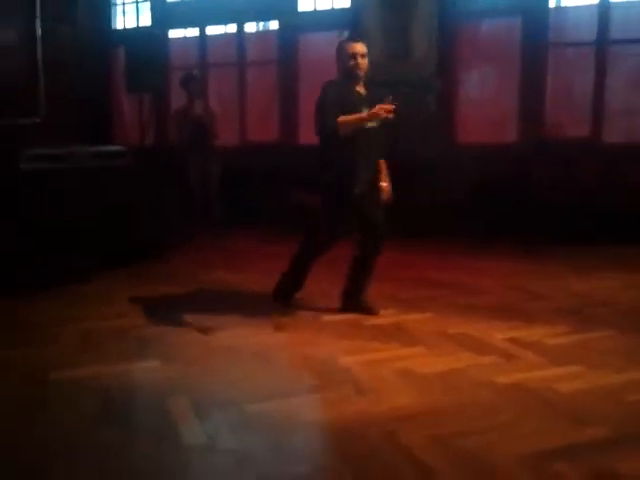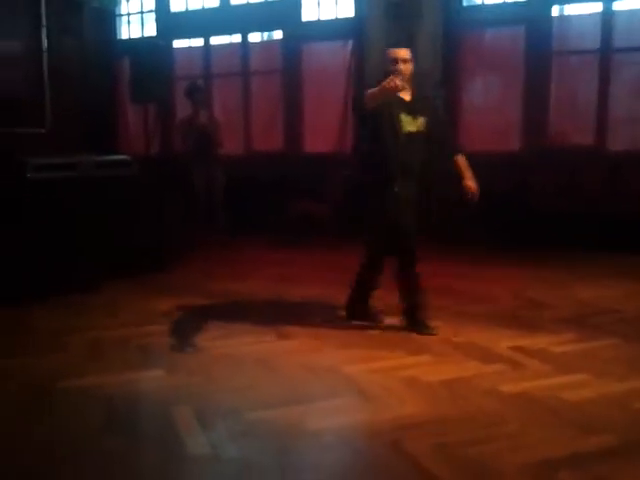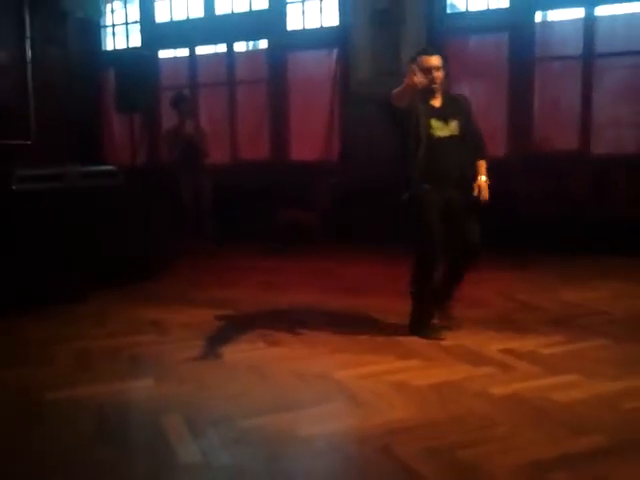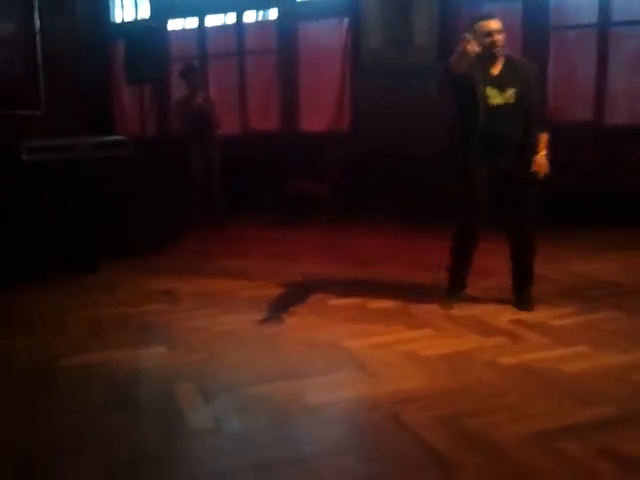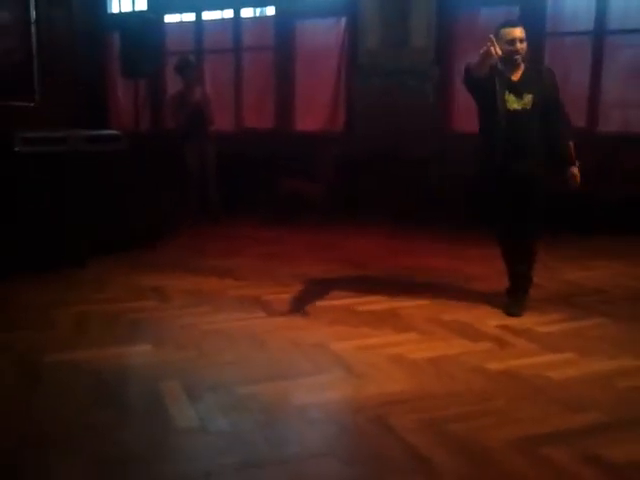
dt=0.3s
person 1, frame 1
left shoulder: (372, 95)
right shoulder: (333, 92)
right elbow: (328, 129)
left wrist: (383, 177)
right wrist: (367, 117)
left hip: (367, 181)
right hip: (342, 182)
left knee: (373, 239)
right knee: (320, 240)
left ankle: (353, 296)
right ankle: (285, 291)
person 1, frame 2
left shoulder: (425, 101)
right shoulder: (381, 100)
left elbow: (444, 139)
right elbow: (363, 104)
left wrist: (466, 175)
right wrist: (384, 89)
left hip: (410, 184)
right hip: (386, 184)
left knee: (380, 247)
right knee: (406, 247)
left ankle: (358, 304)
right ankle: (414, 314)
person 1, frame 3
left shoulder: (459, 104)
right shoulder: (413, 103)
left elbow: (475, 143)
right elbow: (396, 102)
left wrist: (481, 176)
right wrist: (409, 86)
left hip: (457, 190)
right hip: (426, 190)
left knee: (469, 247)
right knee: (429, 253)
left ankle: (441, 300)
right ankle: (422, 319)
person 1, frame 4
left shoulder: (523, 70)
right shoulder: (469, 72)
left elbow: (536, 115)
right elbow: (453, 71)
left wrist: (541, 153)
right wrist: (464, 52)
left hip: (517, 161)
right hip: (479, 162)
left knee: (522, 226)
right knee: (470, 223)
left ankle: (523, 289)
right ankle: (457, 284)
person 1, frame 5
left shoulder: (543, 77)
right shoulder: (488, 77)
left elbow: (559, 121)
right elbow: (472, 75)
left wrist: (570, 161)
right wrist: (485, 57)
left hip: (535, 166)
right hip: (501, 166)
left knee: (527, 230)
right knee: (506, 229)
left ankle: (519, 292)
right ankle: (517, 285)
person 2, frame 1
left shoulder: (207, 110)
right shoulder: (180, 113)
left elbow: (214, 135)
right elbow: (181, 139)
left wrist: (204, 118)
right wrist: (192, 119)
left hip: (208, 155)
right hip: (192, 156)
left knee: (212, 193)
right knee: (196, 193)
person 2, frame 2
left shoulder: (212, 120)
right shoulder: (185, 123)
left elbow: (218, 144)
right elbow: (184, 149)
left wrist: (208, 128)
right wrist: (196, 129)
left hip: (213, 164)
right hip: (196, 166)
left knee: (217, 201)
right knee: (202, 202)
person 2, frame 3
left shoulder: (198, 129)
right shoulder: (171, 133)
left elbow: (205, 154)
right elbow: (171, 159)
left wrist: (195, 137)
right wrist: (183, 138)
left hip: (200, 173)
right hip: (183, 175)
left knee: (205, 210)
right knee: (189, 211)
person 2, frame 4
left shoulder: (207, 99)
right shoulder: (181, 104)
left elbow: (216, 125)
right elbow: (181, 129)
left wrist: (206, 108)
right wrist: (193, 109)
left hip: (209, 144)
right hip: (193, 146)
left knee: (215, 181)
right knee: (199, 182)
left ankle: (218, 215)
right ankle: (201, 217)
person 2, frame 5
left shoulder: (202, 95)
right shoulder: (176, 98)
left elbow: (210, 120)
right elbow: (178, 123)
left wrist: (201, 104)
right wrist: (191, 105)
left hip: (204, 140)
right hip: (188, 142)
left knee: (210, 177)
right knee: (194, 178)
left ankle: (212, 211)
right ankle: (196, 214)
